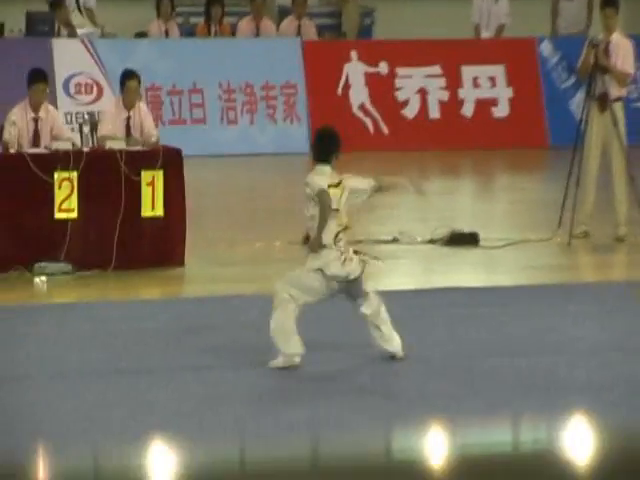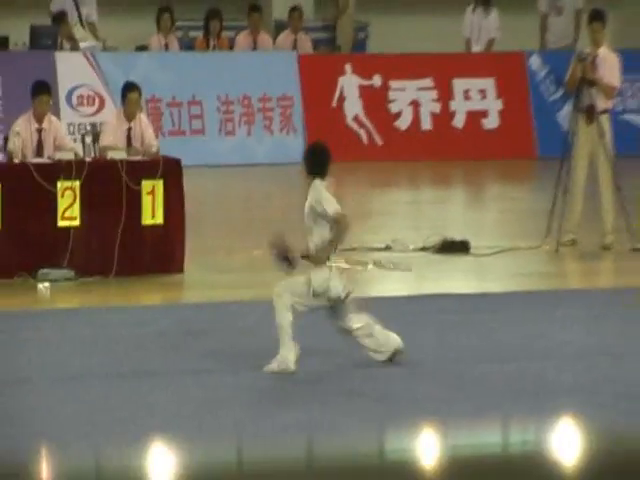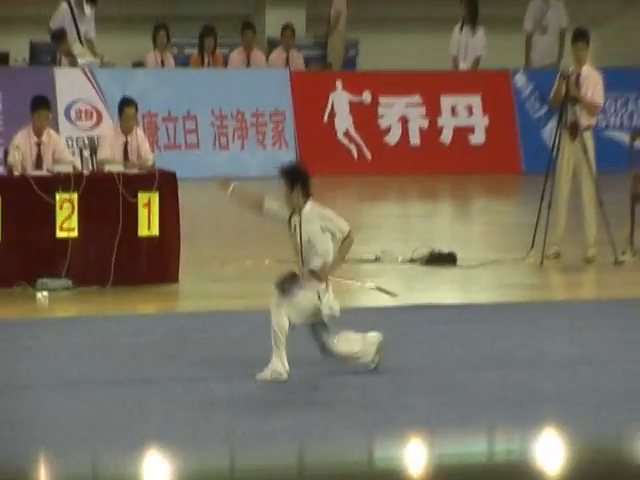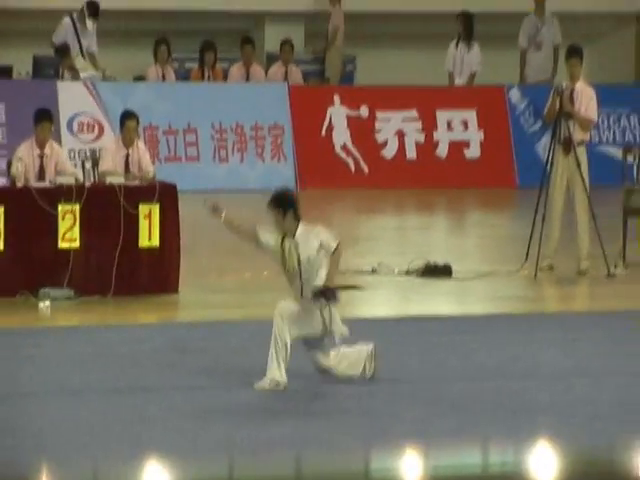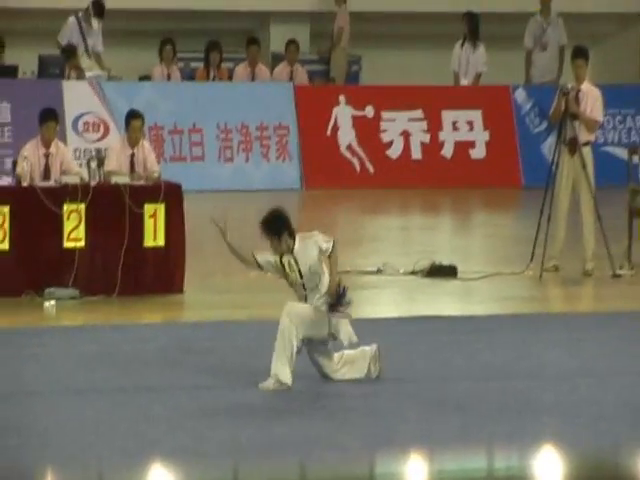
dt=0.1s
person 1, frame 1
left shoulder: (625, 45)
right shoulder: (593, 43)
left elbow: (625, 80)
right elbow: (582, 75)
left wrist: (607, 63)
right wrist: (589, 55)
left hip: (615, 107)
right hip: (595, 107)
left knee: (619, 164)
right knee: (590, 163)
left ankle: (622, 223)
right ankle: (584, 221)
person 1, frame 2
left shoulder: (611, 58)
right shoulder: (581, 56)
left elbow: (611, 92)
right elbow: (569, 88)
left wrist: (593, 76)
right wrist: (576, 69)
left hip: (601, 119)
right hip: (582, 118)
left knee: (605, 174)
right knee: (577, 173)
left ankle: (608, 231)
right ankle: (572, 230)
person 1, frame 3
left shoulder: (594, 76)
right shoulder: (565, 75)
left elbow: (594, 110)
right elbow: (554, 105)
left wrist: (577, 94)
right wrist: (561, 86)
left hip: (584, 135)
right hip: (566, 135)
left knee: (588, 189)
right knee: (561, 187)
left ankle: (590, 245)
right ankle: (556, 243)
person 1, frame 4
left shoulder: (588, 92)
right shoulder: (559, 90)
left elbow: (588, 125)
right elbow: (548, 120)
left wrist: (571, 109)
right wrist: (555, 102)
left hip: (578, 150)
right hip: (560, 150)
left knee: (581, 203)
right knee: (555, 202)
left ankle: (583, 258)
right ankle: (549, 255)
person 1, frame 5
left shoulder: (594, 93)
right shoulder: (564, 91)
left elbow: (594, 126)
right elbow: (553, 120)
left wrist: (576, 110)
right wrist: (560, 102)
left hip: (584, 151)
right hip: (566, 150)
left knee: (587, 204)
right knee: (560, 202)
left ankle: (588, 259)
right ankle: (554, 256)
person 2, frame 1
left shoulder: (313, 179)
right shoulder: (342, 179)
left elbow: (325, 198)
right elbow: (373, 185)
left wrist: (317, 237)
left hip: (325, 261)
right hip: (346, 258)
right knee: (368, 302)
person 2, frame 2
left shoulder: (318, 193)
right shoulder: (320, 192)
left elbow: (341, 221)
left wrist: (323, 252)
left hip: (321, 275)
right hip: (328, 275)
right knee: (349, 320)
person 2, frame 3
left shoulder: (319, 214)
right shoulder: (290, 212)
left elbow: (348, 237)
right elbow: (259, 205)
left wrist: (330, 268)
left hip: (318, 289)
right hip: (306, 288)
right knee: (329, 342)
left ankle: (279, 367)
right ankle: (371, 345)
person 2, frame 4
left shoulder: (315, 233)
right shoulder: (276, 237)
left elbow: (336, 248)
left wrist: (329, 279)
left hip: (319, 308)
right hip: (305, 310)
right knee: (325, 362)
left ankle: (276, 376)
right ankle: (366, 356)
person 2, frame 5
left shoulder: (313, 241)
right shoulder: (274, 256)
left elbow: (332, 247)
left wrist: (333, 279)
left hip: (324, 310)
right hip: (308, 313)
right knee: (329, 368)
left ankle: (281, 377)
right ankle: (369, 357)
